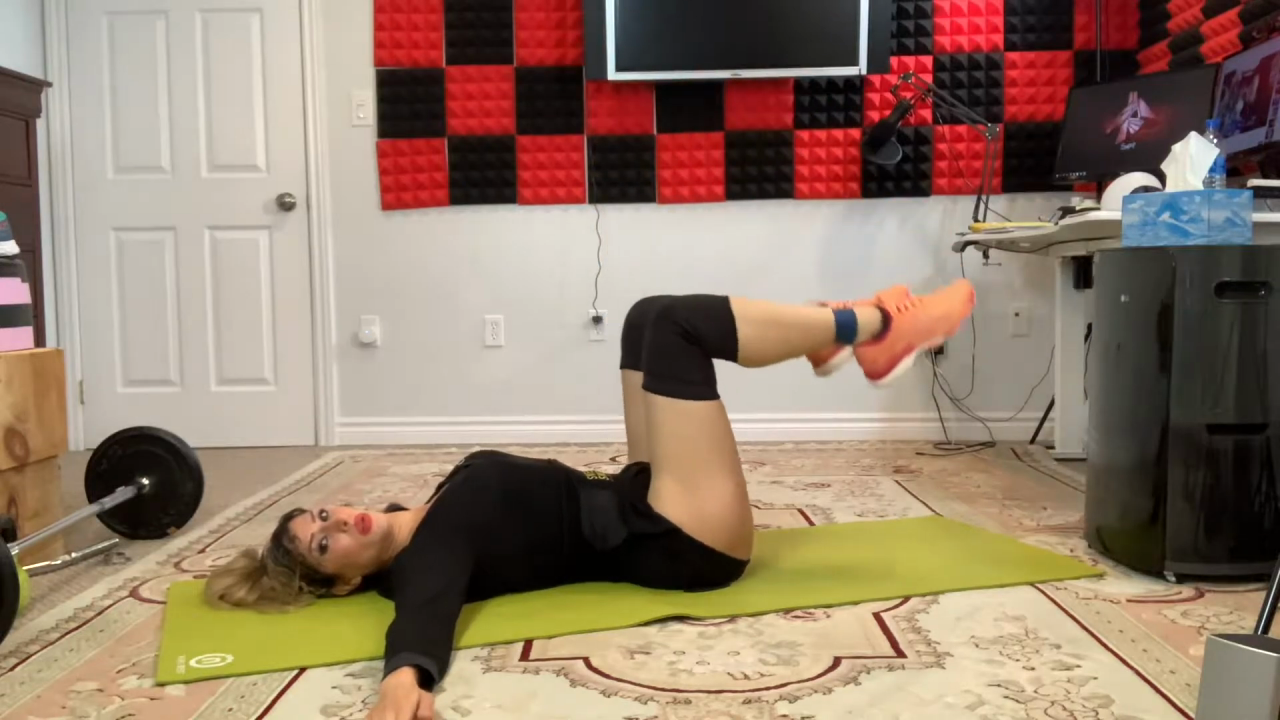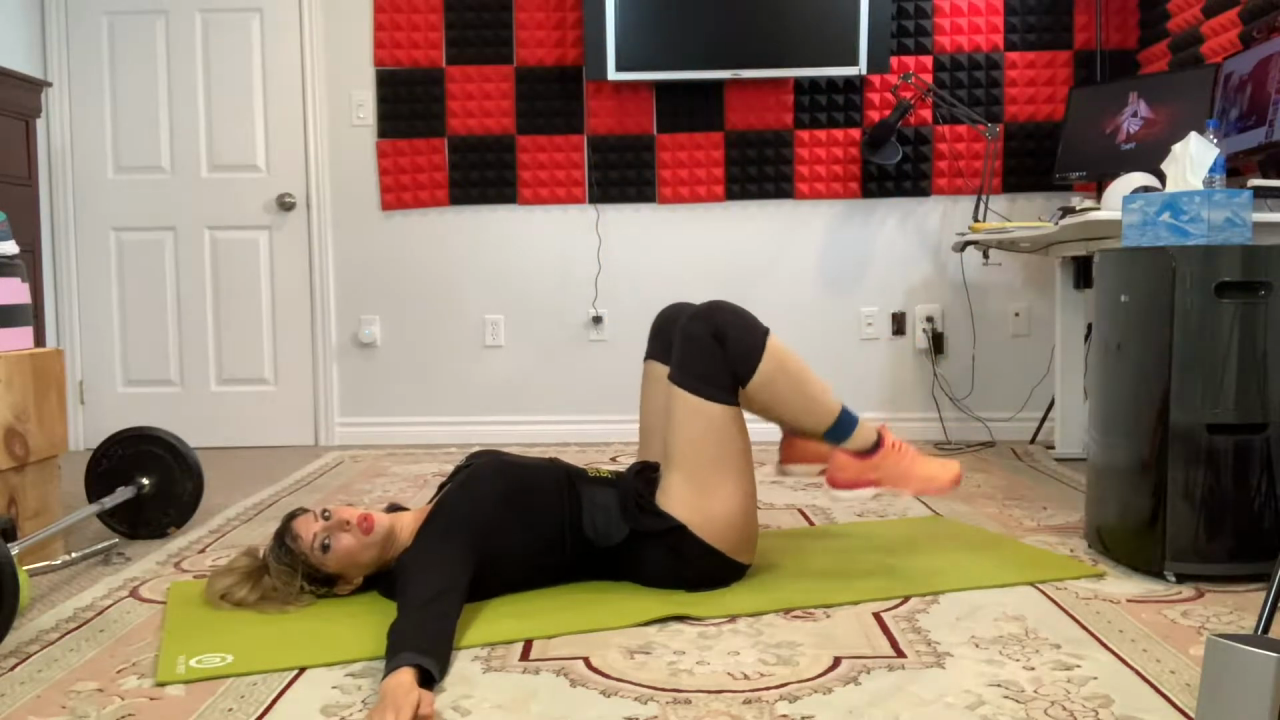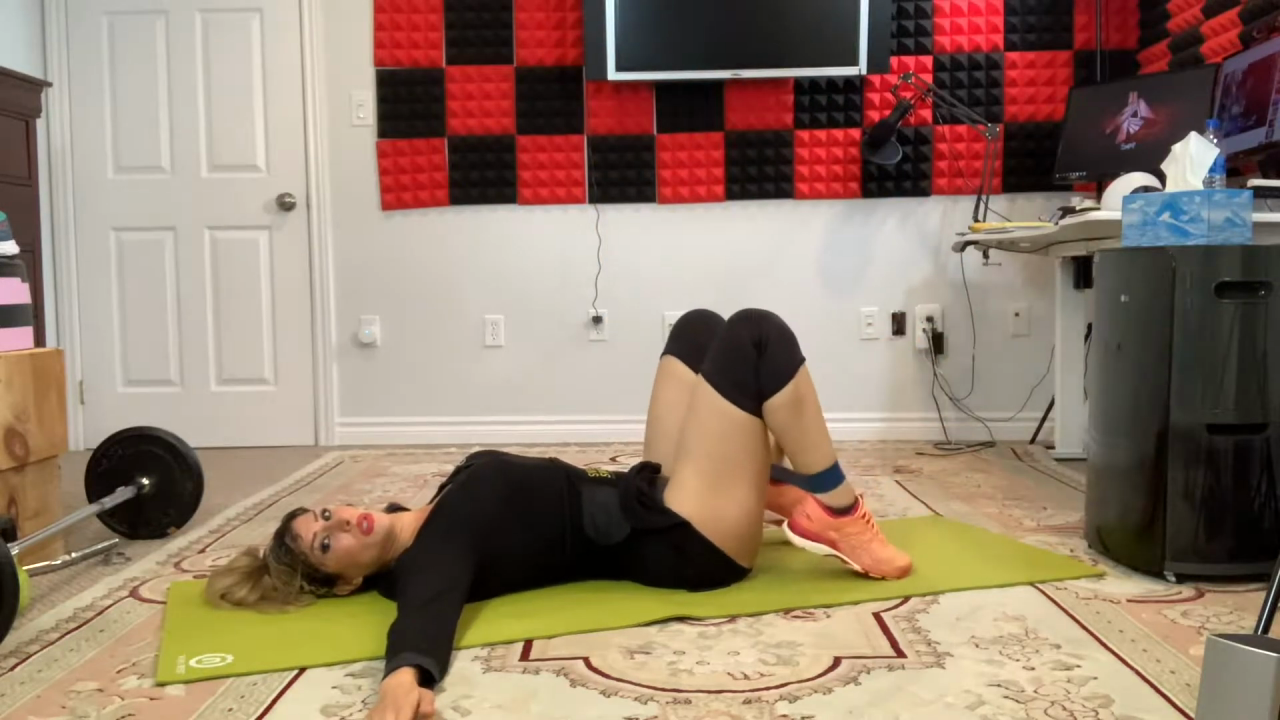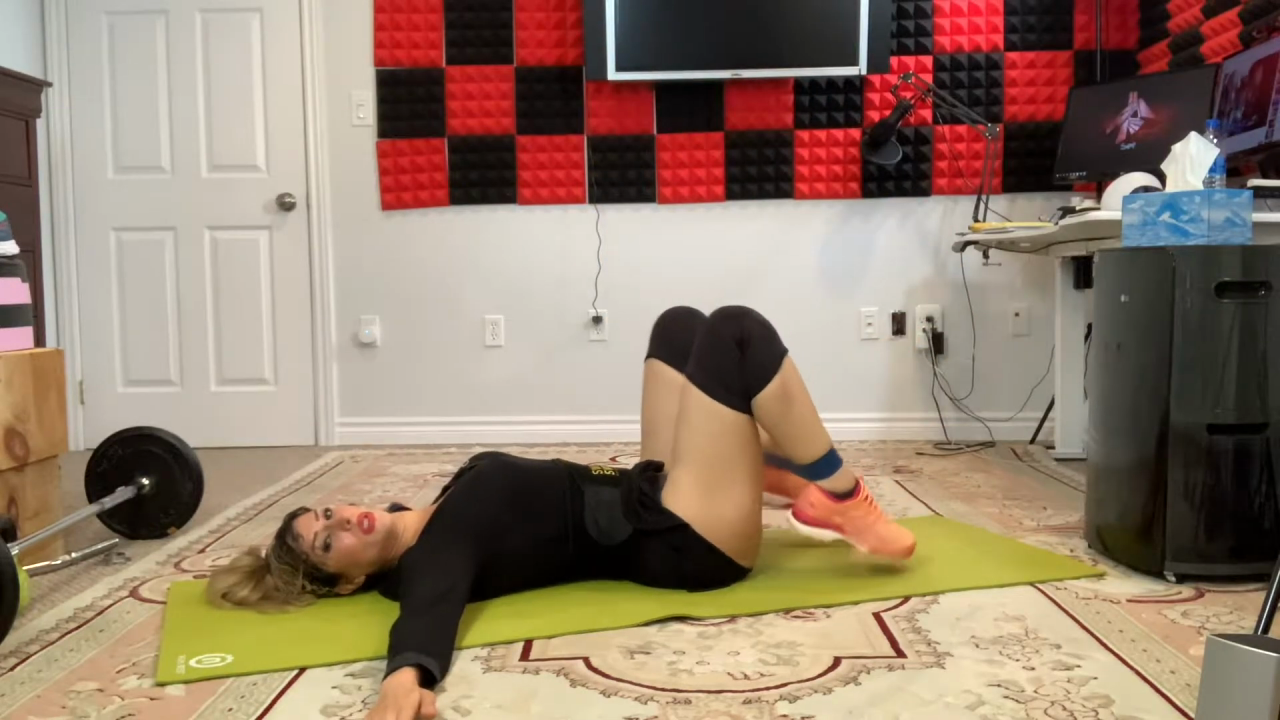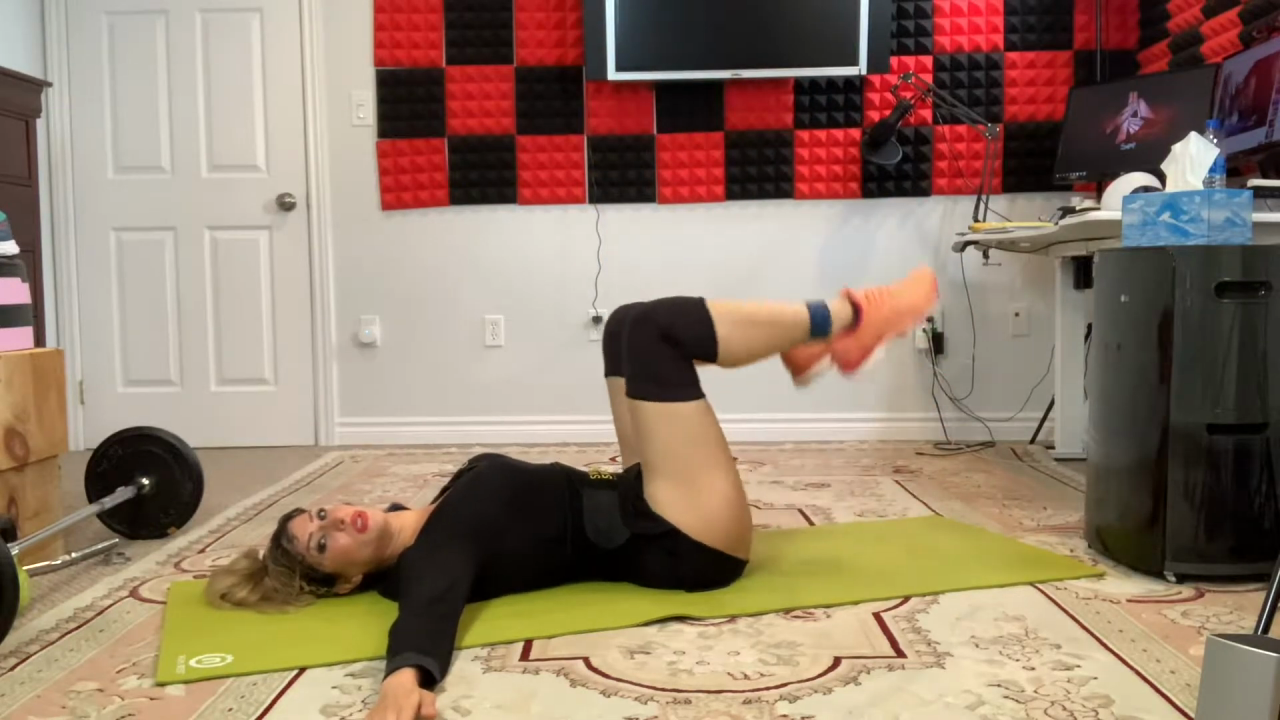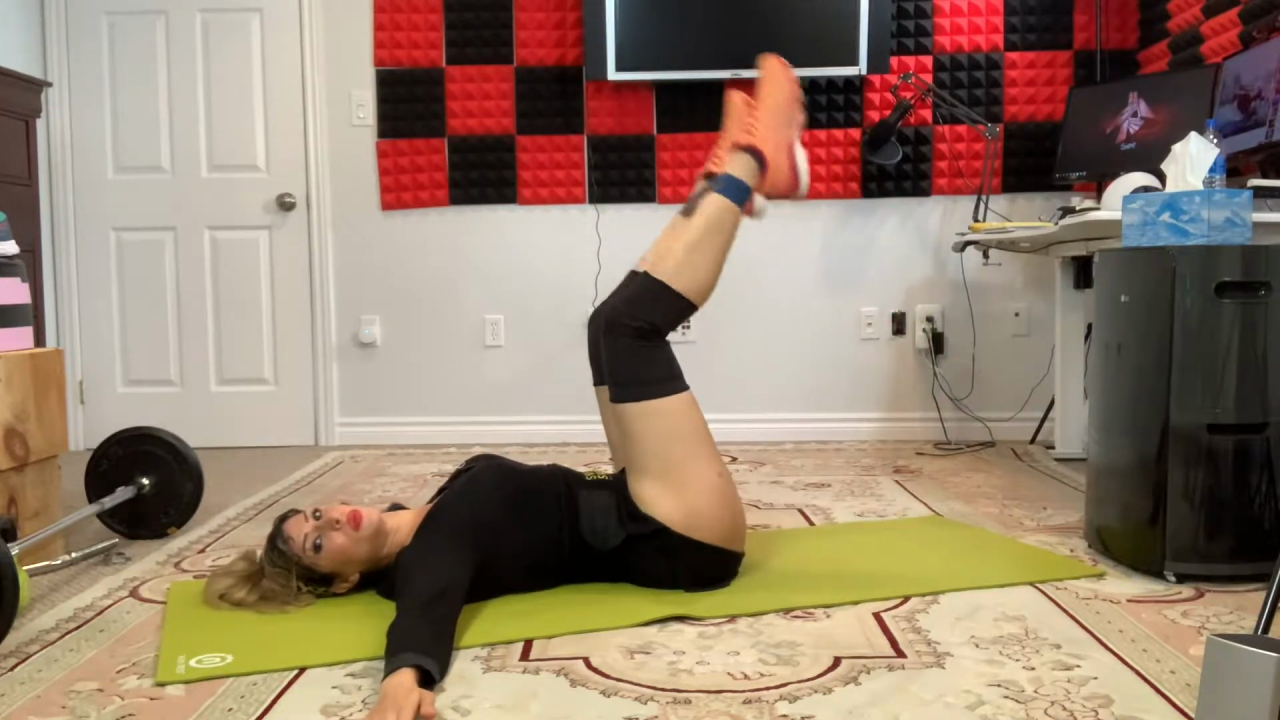
dt=0.3s
person 1, frame 1
left shoulder: (416, 525)
right shoulder: (415, 568)
right elbow: (423, 620)
left hip: (632, 508)
right hip: (681, 548)
left knee: (652, 321)
right knee: (676, 326)
left ankle: (839, 329)
right ankle: (872, 326)
person 1, frame 2
left shoulder: (427, 520)
right shoulder: (421, 563)
right elbow: (424, 615)
left hip: (643, 499)
right hip: (684, 544)
left knee: (683, 323)
right knee: (713, 331)
left ankle: (829, 445)
right ankle: (869, 456)
person 1, frame 3
left shoulder: (423, 520)
right shoulder: (420, 565)
right elbow: (426, 614)
left hip: (642, 496)
right hip: (685, 543)
left knee: (703, 329)
right knee: (756, 336)
left ankle: (784, 487)
right ankle: (839, 515)
person 1, frame 4
left shoulder: (426, 519)
right shoulder: (425, 563)
right elbow: (427, 615)
left hip: (641, 500)
right hip: (684, 544)
left knee: (681, 325)
right knee: (739, 331)
left ankle: (796, 477)
right ankle: (840, 498)
person 1, frame 5
left shoulder: (422, 522)
right shoulder: (421, 564)
right elbow: (426, 614)
left hip: (636, 509)
right hip: (684, 543)
left knee: (631, 328)
right knee: (652, 329)
left ankle: (804, 340)
right ankle: (848, 317)
person 1, frame 6
left shoulder: (426, 519)
right shoulder: (421, 565)
right elbow: (424, 617)
left hip: (634, 518)
right hip: (683, 548)
left knee: (624, 330)
right knee: (625, 325)
left ankle: (742, 174)
right ankle: (746, 162)
